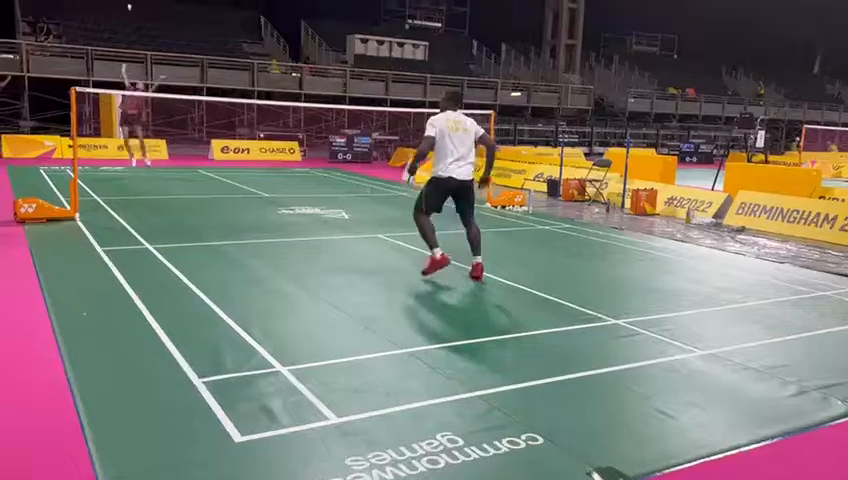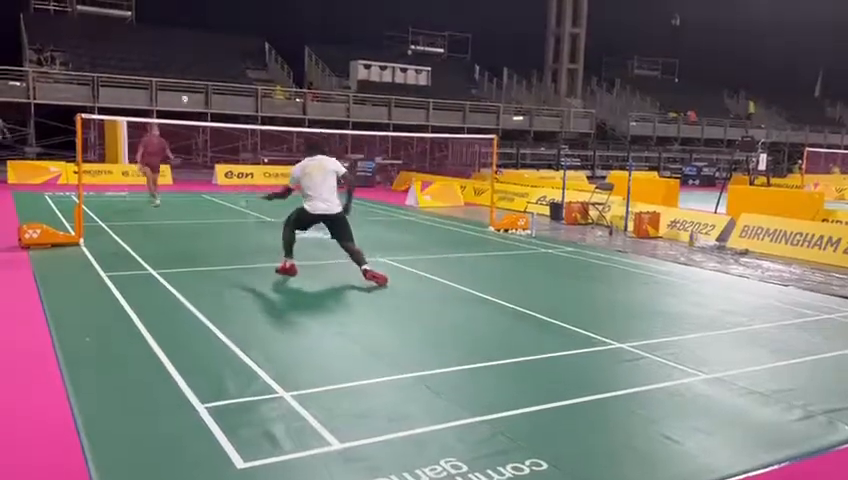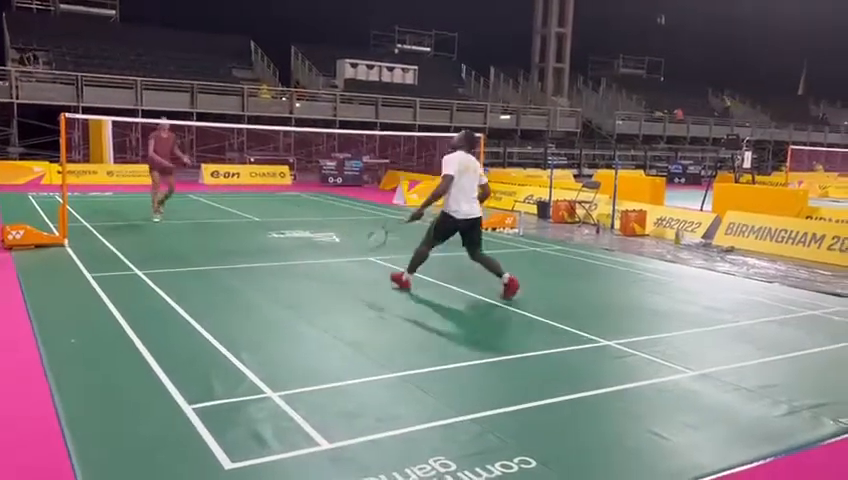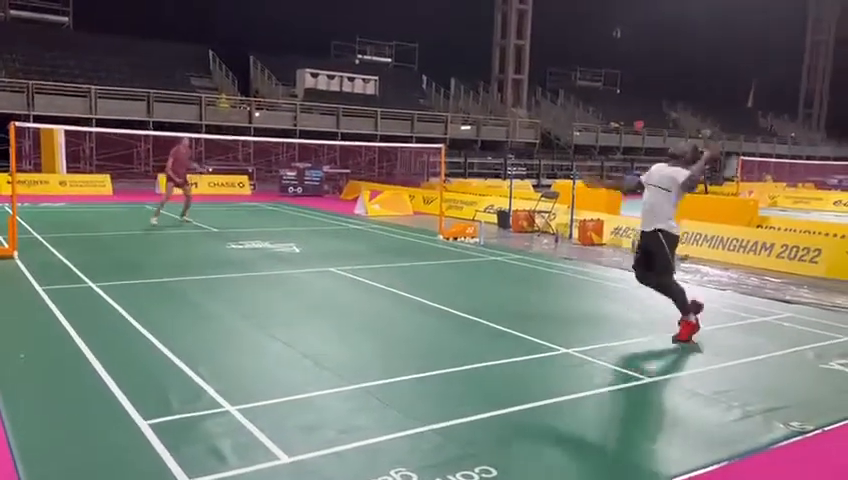
dt=1s
person 1, frame 1
left shoulder: (436, 120)
right shoulder: (470, 122)
left elbow: (424, 149)
right elbow: (491, 145)
left wrist: (412, 166)
right wrist: (487, 173)
left hip: (444, 177)
right hip: (466, 179)
left knee: (420, 213)
right knee: (469, 220)
left ankle: (437, 255)
right ankle: (478, 264)
person 1, frame 2
left shoulder: (298, 168)
right shoulder: (331, 162)
left elbow: (286, 192)
right elbow: (350, 181)
left wrist: (272, 195)
right wrist: (348, 203)
left hip: (311, 210)
right hip: (334, 210)
left knee: (289, 225)
right knee: (349, 244)
left ankle: (288, 264)
right ankle: (366, 270)
person 1, frame 3
left shoulder: (450, 159)
right shoulder: (475, 163)
left elbow: (444, 186)
right elbow: (486, 191)
left wrist: (421, 208)
left hip: (454, 213)
right hip: (473, 215)
left knee: (428, 243)
right knee: (476, 253)
left ankle: (406, 278)
right ankle: (507, 279)
person 1, frame 4
left shoulder: (682, 174)
right shoulder: (657, 169)
left elbow: (688, 185)
right elbow: (633, 184)
left wrist: (704, 159)
right wrist: (603, 183)
left hip: (663, 232)
right hip: (649, 231)
left knee: (664, 279)
right knee: (643, 276)
left ankle: (689, 319)
right ankle: (688, 305)
